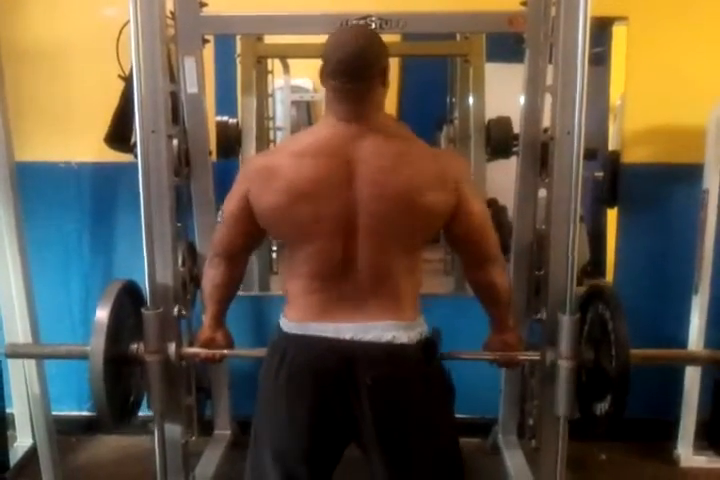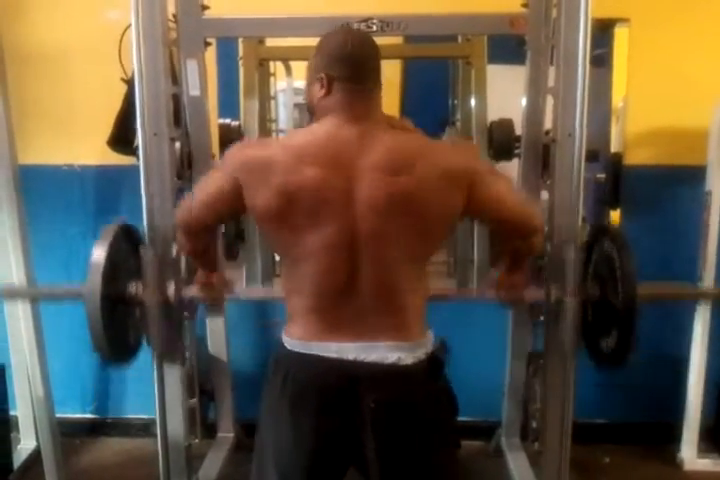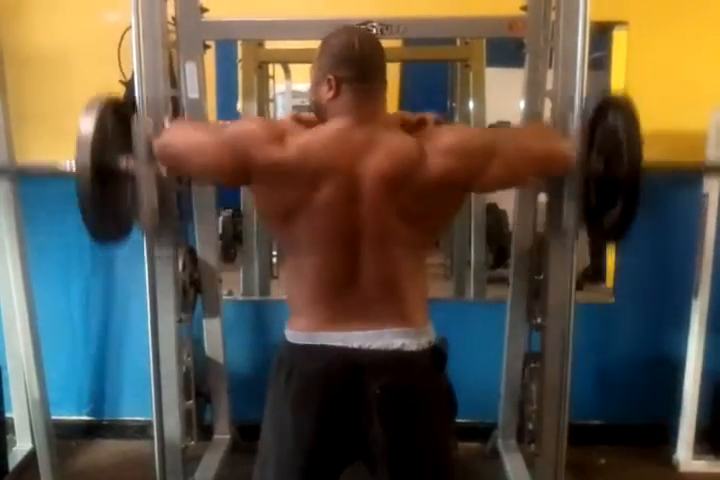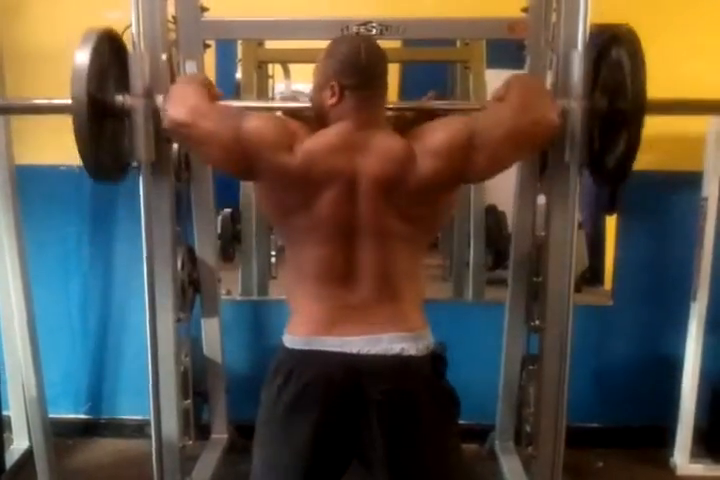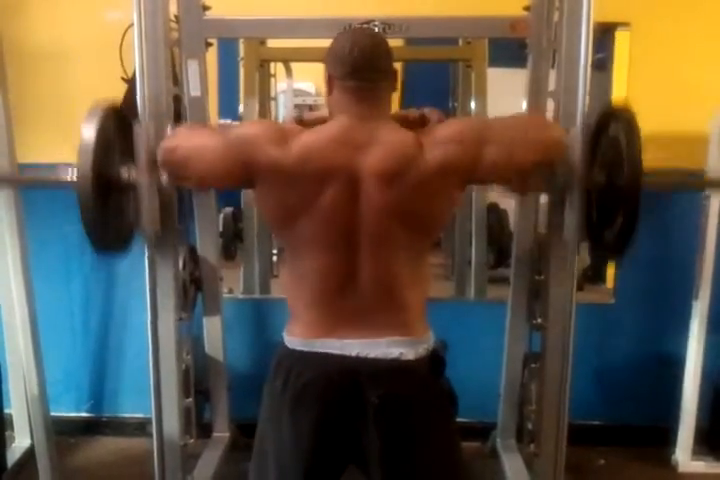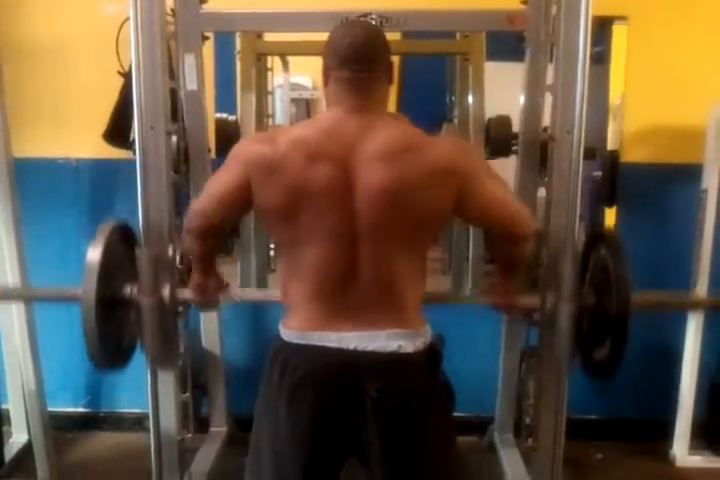
dt=0.3s
person 1, frame 1
left shoulder: (266, 168)
right shoulder: (439, 168)
left elbow: (223, 256)
right elbow: (486, 262)
left wrist: (213, 323)
right wrist: (503, 328)
left hip: (304, 355)
right hip: (398, 355)
person 1, frame 2
left shoulder: (261, 162)
right shoulder: (445, 164)
left elbow: (190, 221)
right elbow: (527, 226)
left wrist: (208, 268)
right wrist: (514, 271)
left hip: (307, 369)
right hip: (403, 372)
person 1, frame 3
left shoulder: (273, 152)
right shoulder: (440, 157)
left elbow: (170, 143)
right elbow: (556, 150)
left hip: (310, 361)
right hip: (404, 362)
person 1, frame 4
left shoulder: (281, 154)
right shoulder: (432, 158)
left elbow: (181, 115)
right elbow: (542, 116)
left wrist: (196, 86)
right wrist: (513, 88)
left hip: (309, 366)
right hip: (404, 366)
person 1, frame 5
left shoulder: (271, 150)
right shoulder: (443, 151)
left elbow: (174, 150)
right elbow: (549, 140)
right wrist: (516, 176)
left hip: (309, 365)
right hip: (403, 366)
person 1, frame 6
left shoulder: (266, 154)
right shoulder: (442, 158)
left elbow: (198, 225)
right elbow: (518, 229)
left wrist: (204, 272)
right wrist: (509, 278)
left hip: (305, 359)
right hip: (400, 360)
